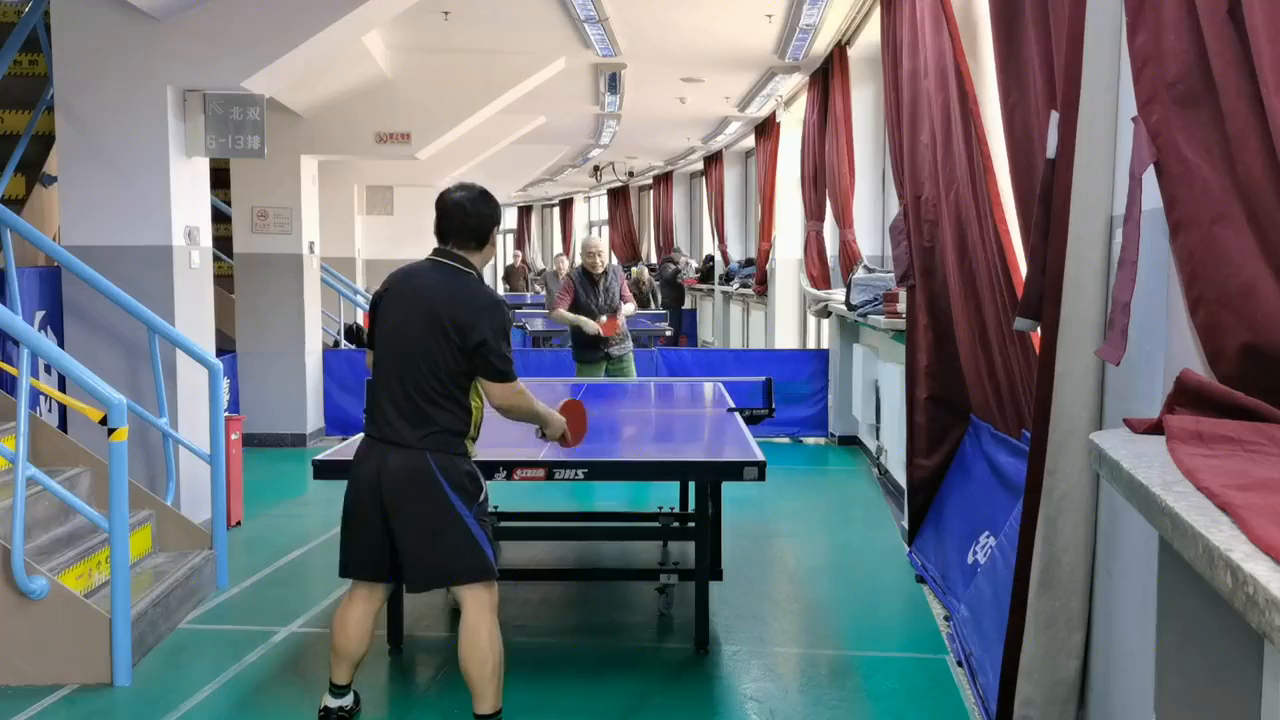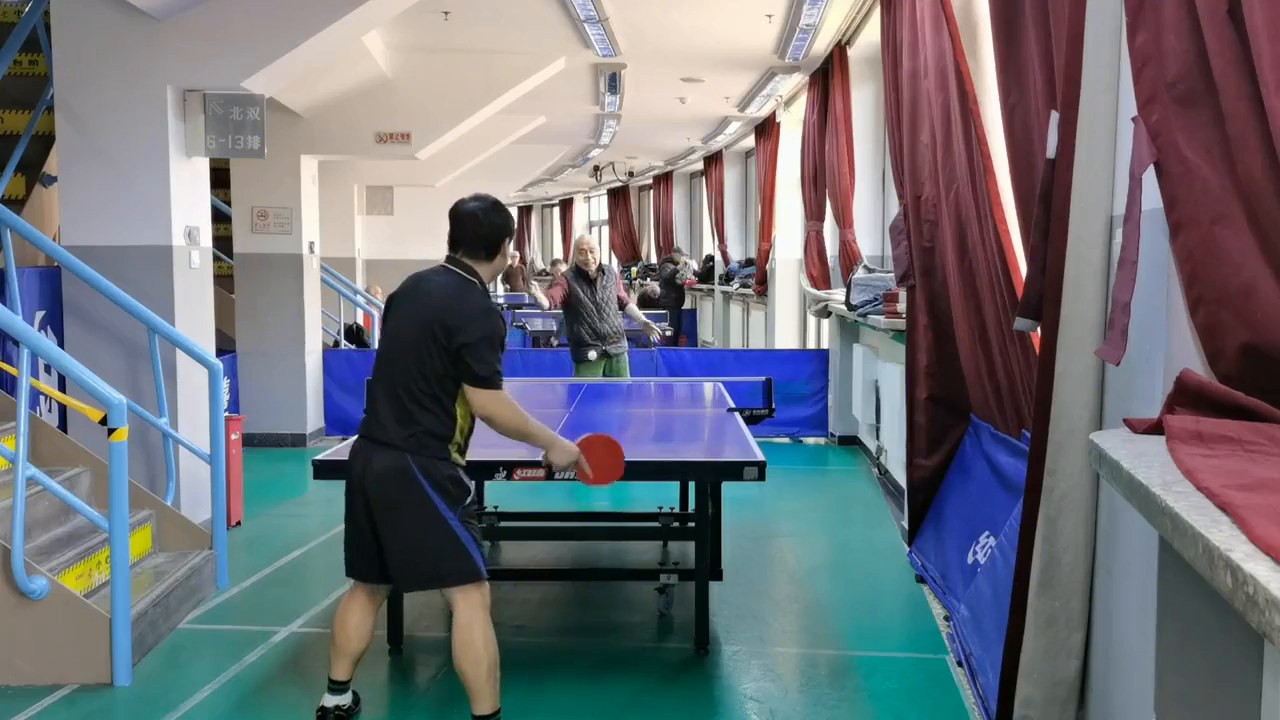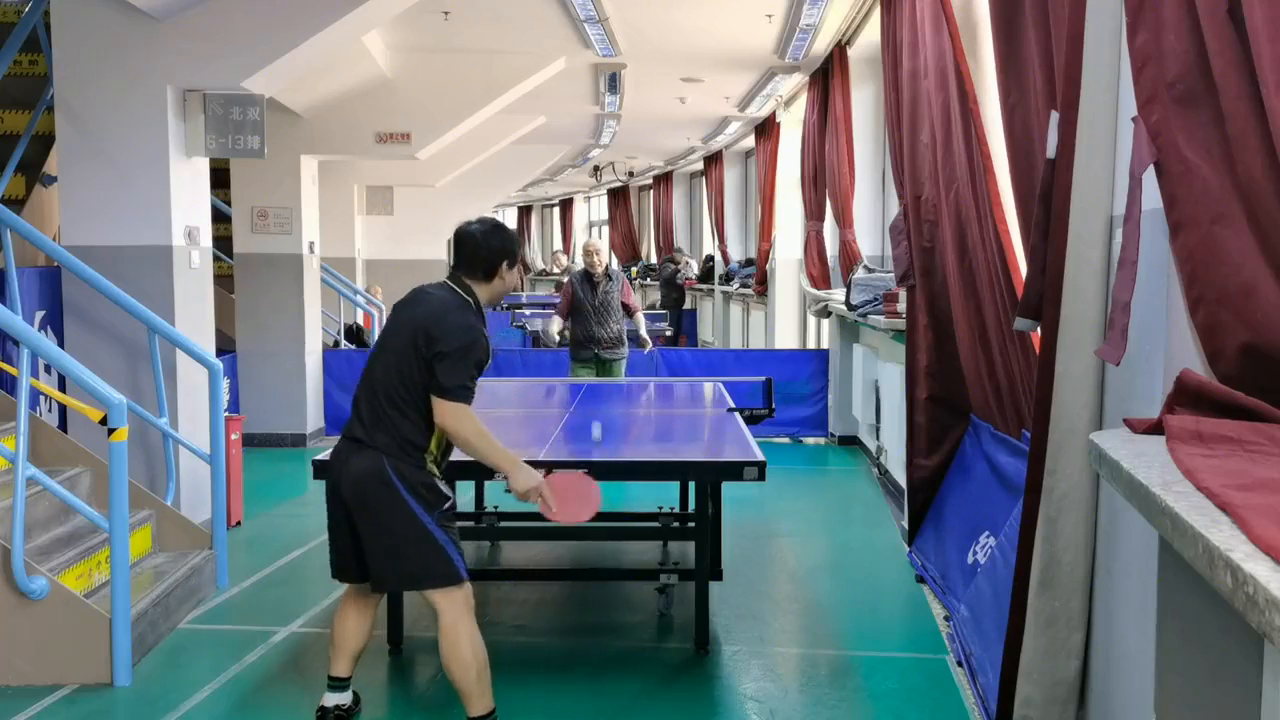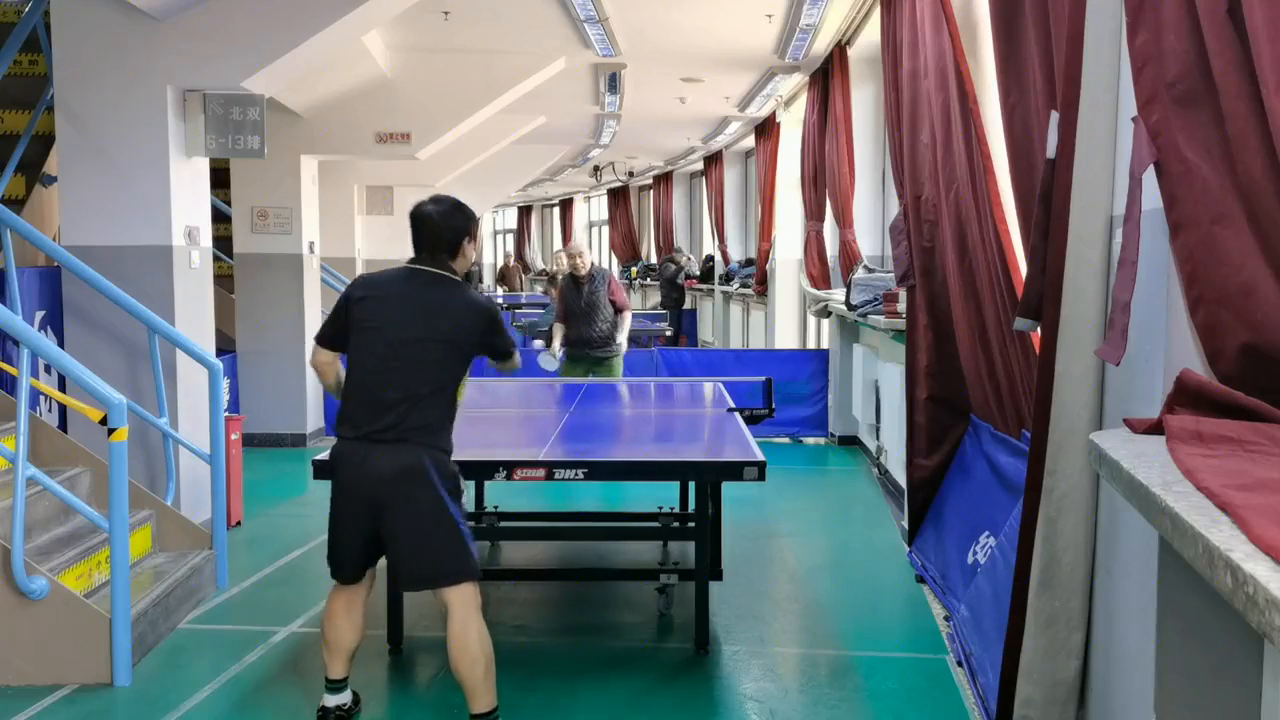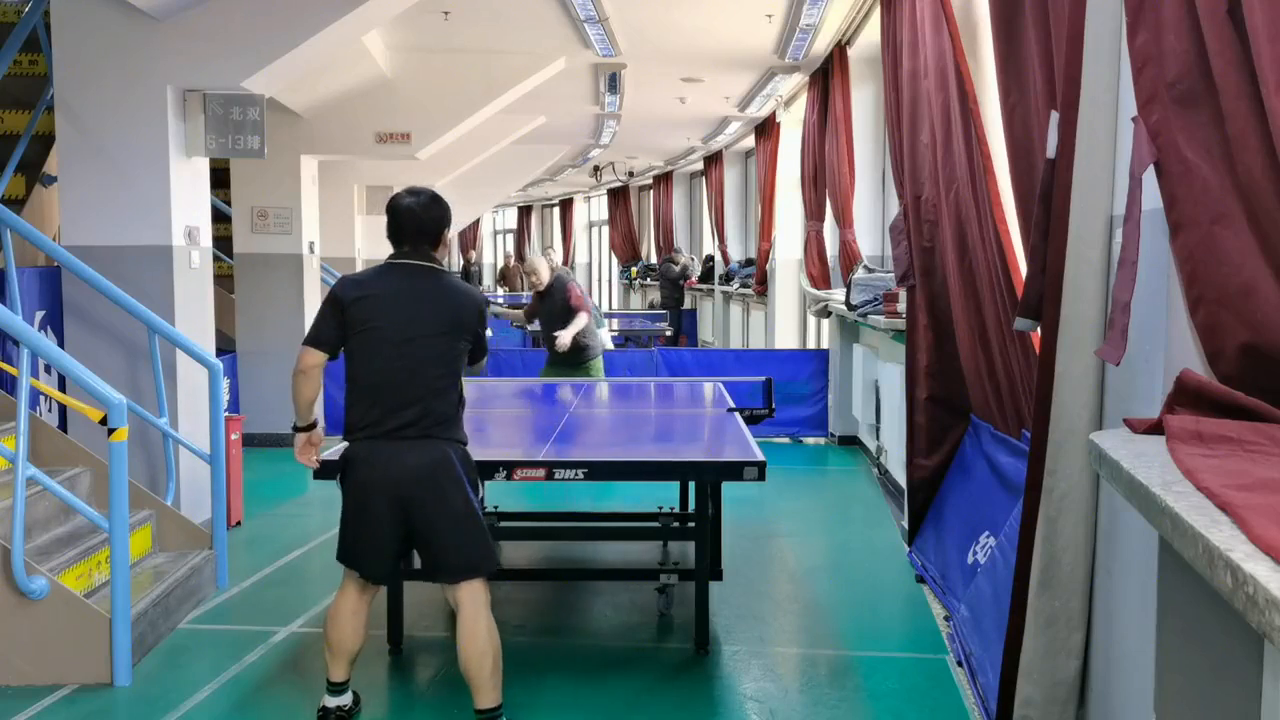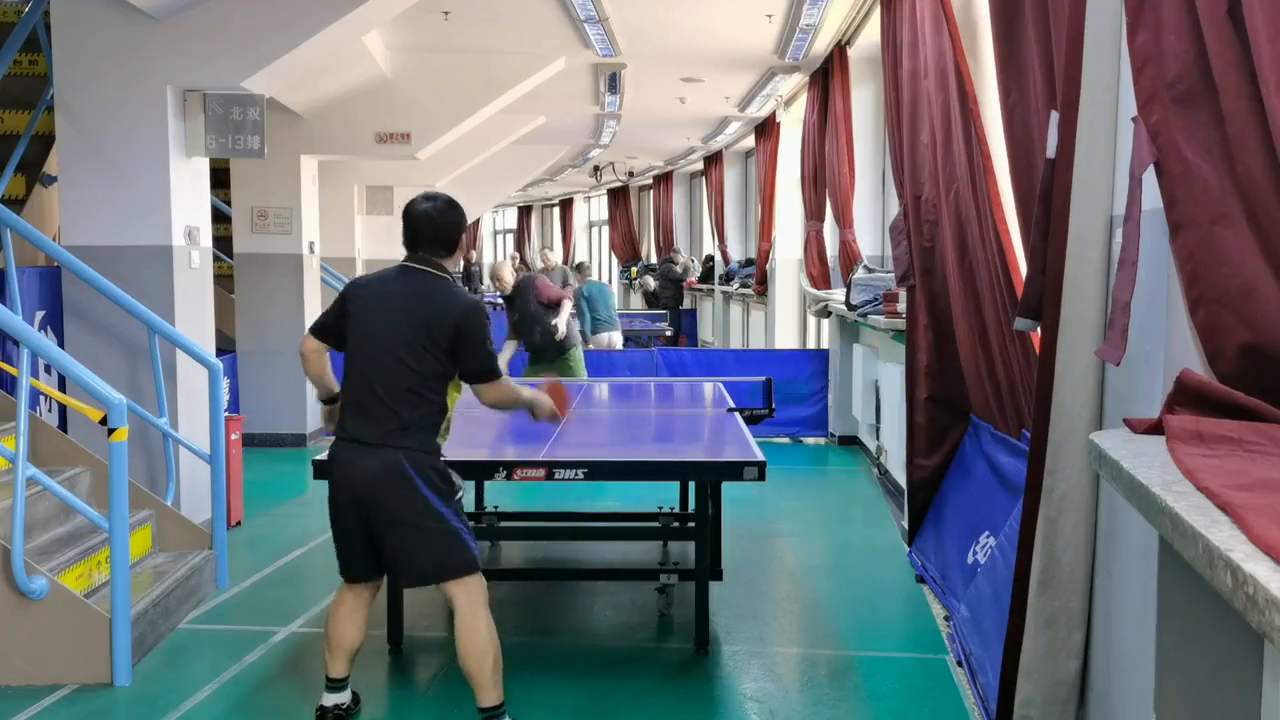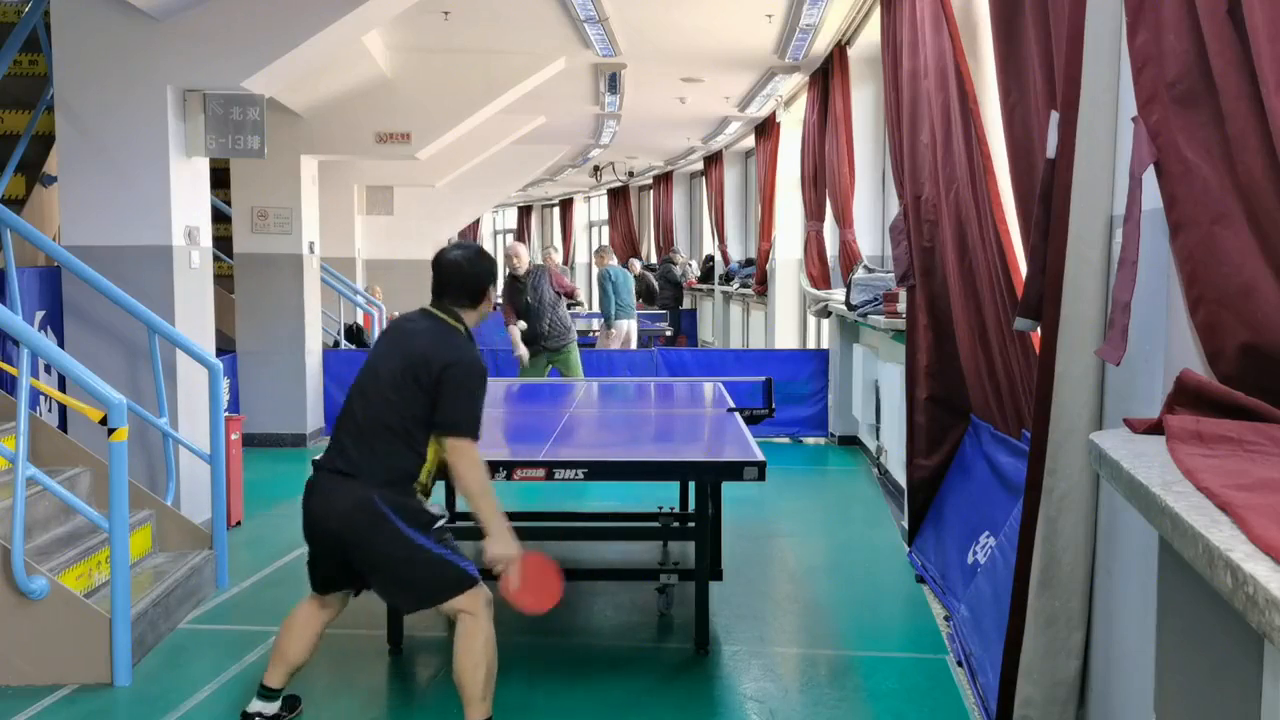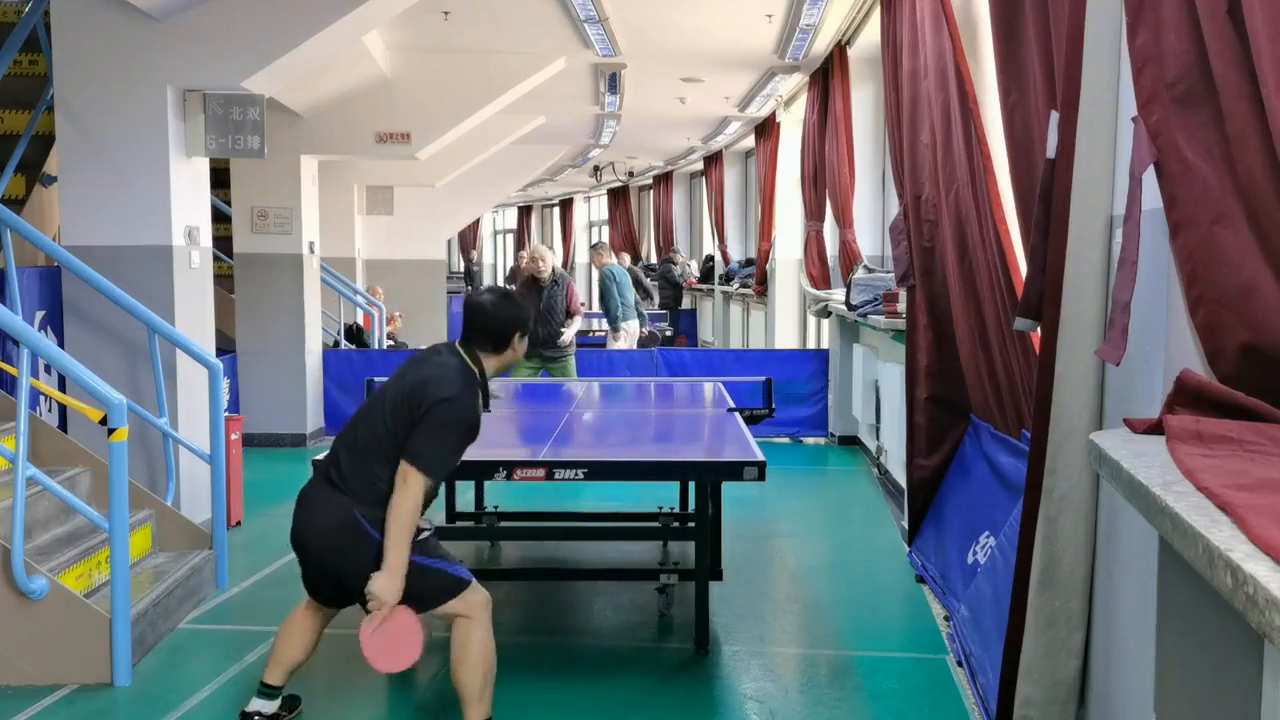
dt=0.3s
person 1, frame 1
left shoulder: (395, 284)
right shoulder: (483, 304)
right elbow: (504, 395)
right wrist: (548, 418)
left hip: (375, 459)
right hip: (435, 467)
left knee: (366, 588)
right knee: (478, 596)
person 1, frame 2
left shoulder: (413, 287)
right shoulder: (478, 312)
right elbow: (488, 404)
right wrist: (552, 443)
left hip: (370, 458)
right hip: (420, 469)
left knee: (367, 585)
right knee: (470, 597)
person 1, frame 3
left shoulder: (419, 299)
right shoulder: (463, 328)
right elbow: (451, 416)
right wrist: (516, 469)
left hip: (349, 461)
right hip: (395, 473)
left knee: (362, 586)
right knee: (454, 601)
person 1, frame 4
left shoulder: (364, 289)
right shoulder: (477, 310)
left elbow: (322, 360)
right elbow: (507, 360)
right wrist: (498, 344)
left hip: (352, 460)
right hip: (418, 467)
left knee: (349, 582)
right knee: (461, 599)
person 1, frame 5
left shoulder: (350, 291)
right shoulder: (466, 300)
left elbow: (308, 364)
left wrist: (304, 426)
left hip: (369, 461)
right hip: (438, 462)
left knee: (358, 584)
right knee: (470, 594)
person 1, frame 6
left shoulder: (361, 290)
right shoulder: (462, 309)
left elbow: (310, 349)
right elbow: (491, 392)
right wrist: (537, 402)
left hip: (347, 463)
right hip: (402, 468)
left knee: (358, 585)
right knee: (467, 593)
person 1, frame 7
left shoulder: (404, 328)
right shoulder: (462, 358)
right elbow: (460, 458)
right wrist: (497, 531)
left hip: (324, 492)
right hip: (375, 504)
left knee: (325, 599)
right knee: (474, 605)
person 1, frame 8
left shoulder: (436, 357)
right shoulder: (458, 402)
right elbow: (410, 484)
right wrist: (393, 571)
left hip: (315, 509)
right hip: (356, 523)
left knee: (319, 604)
right knee: (473, 610)
